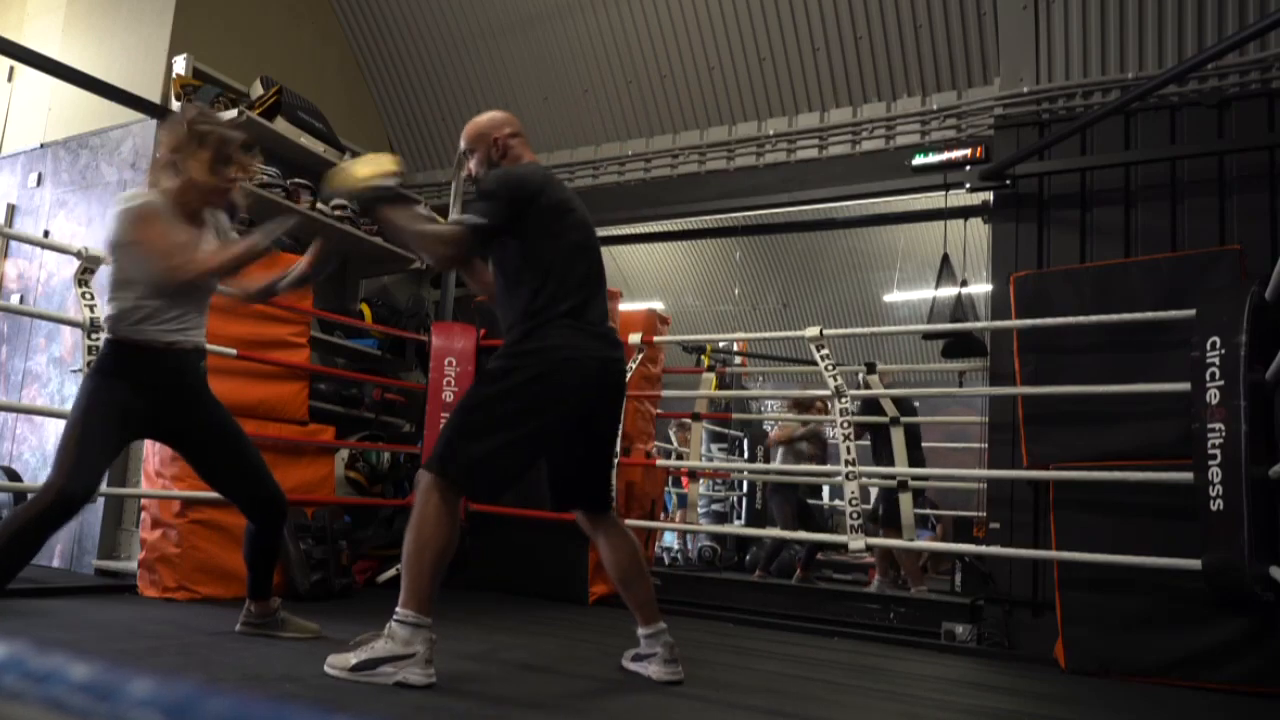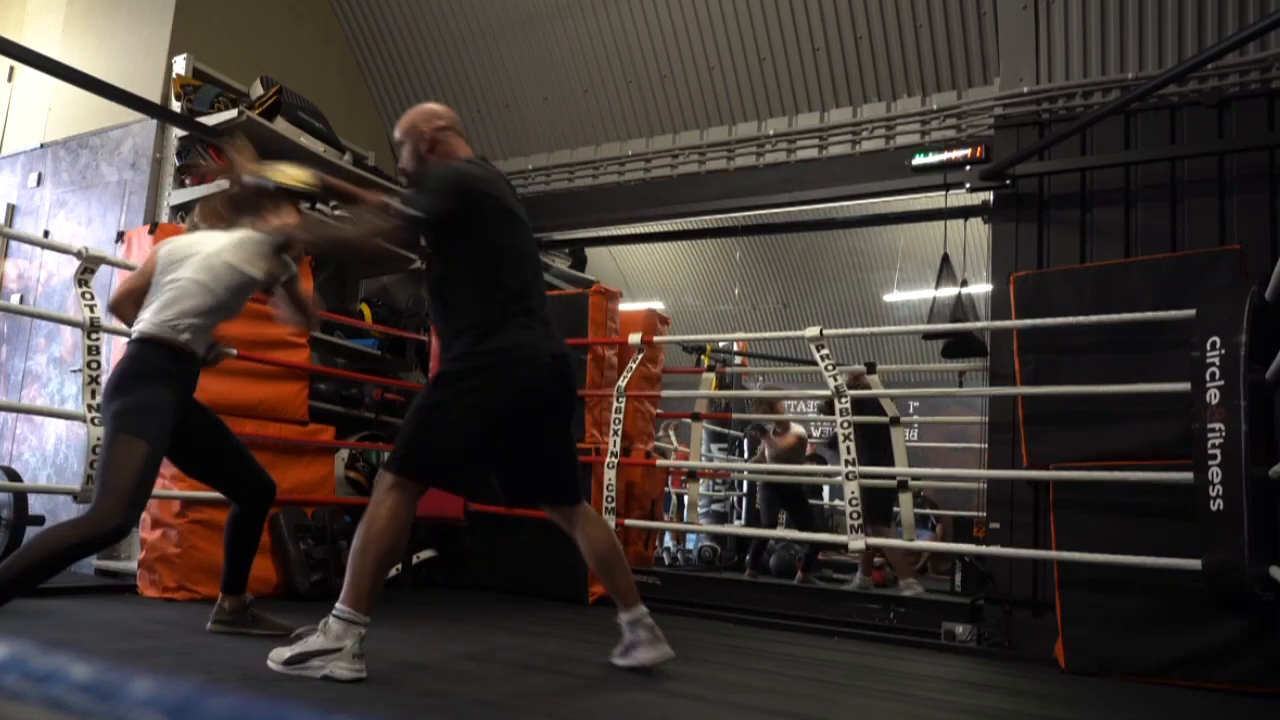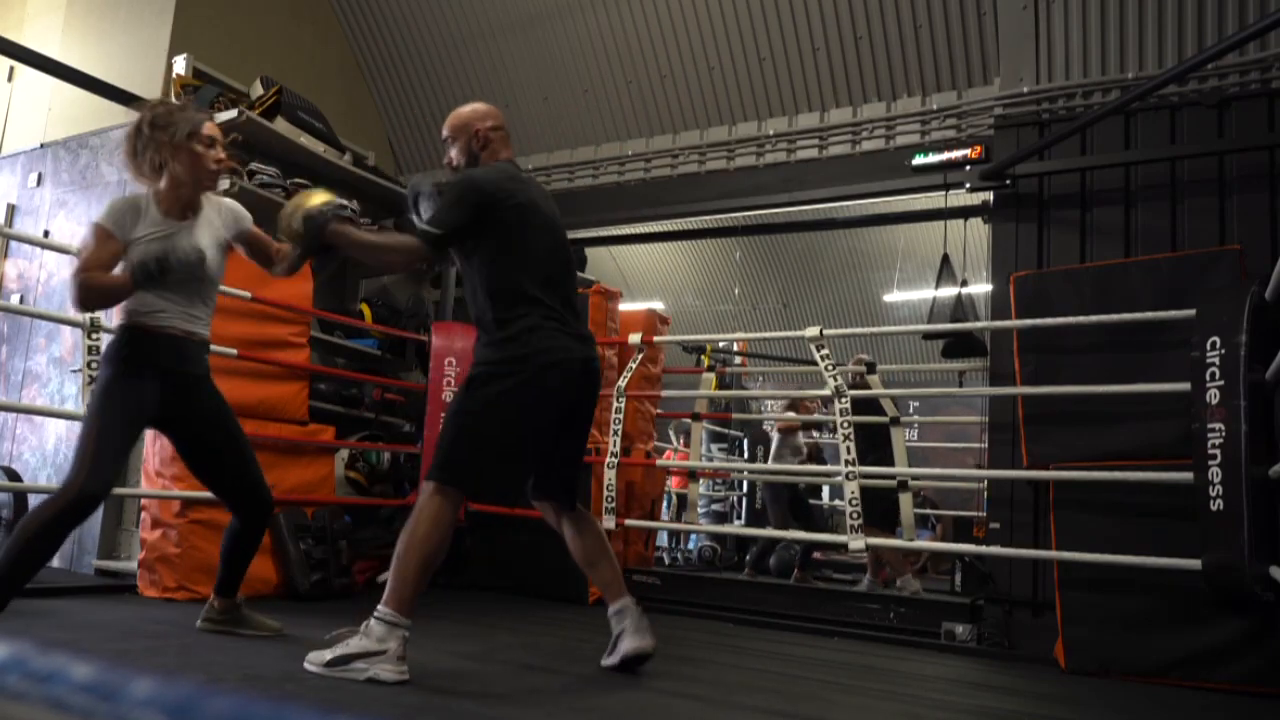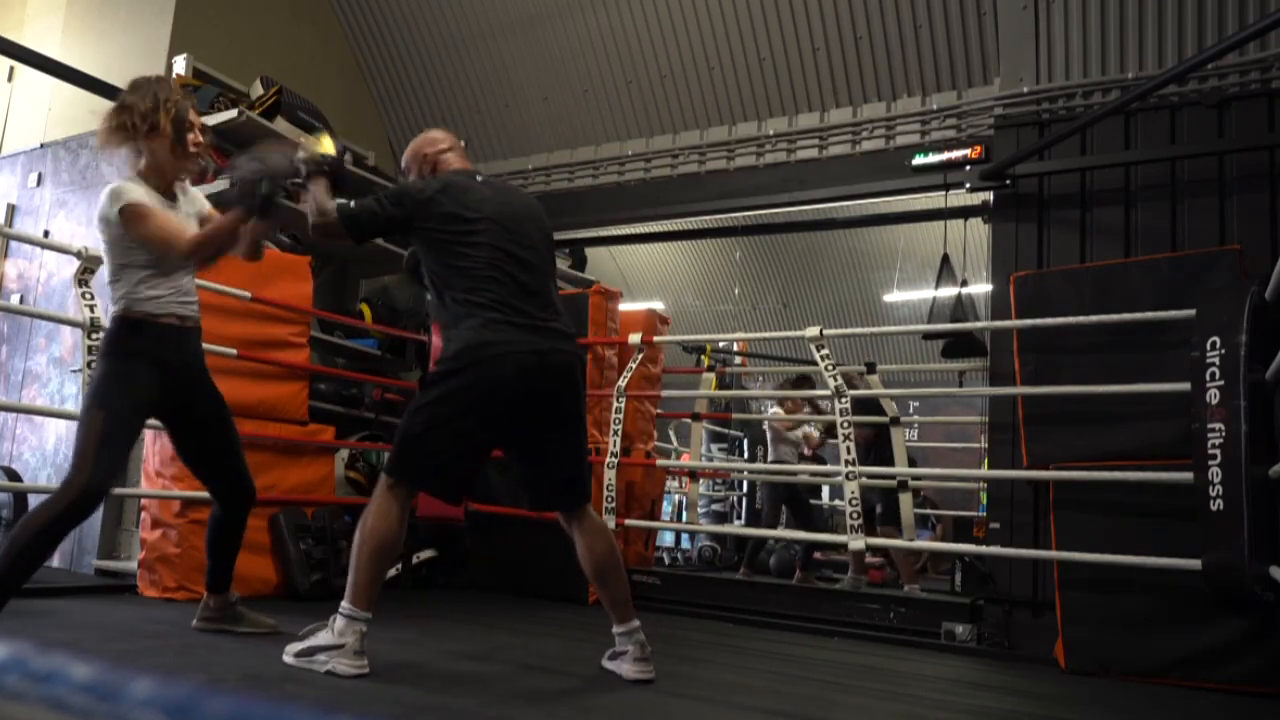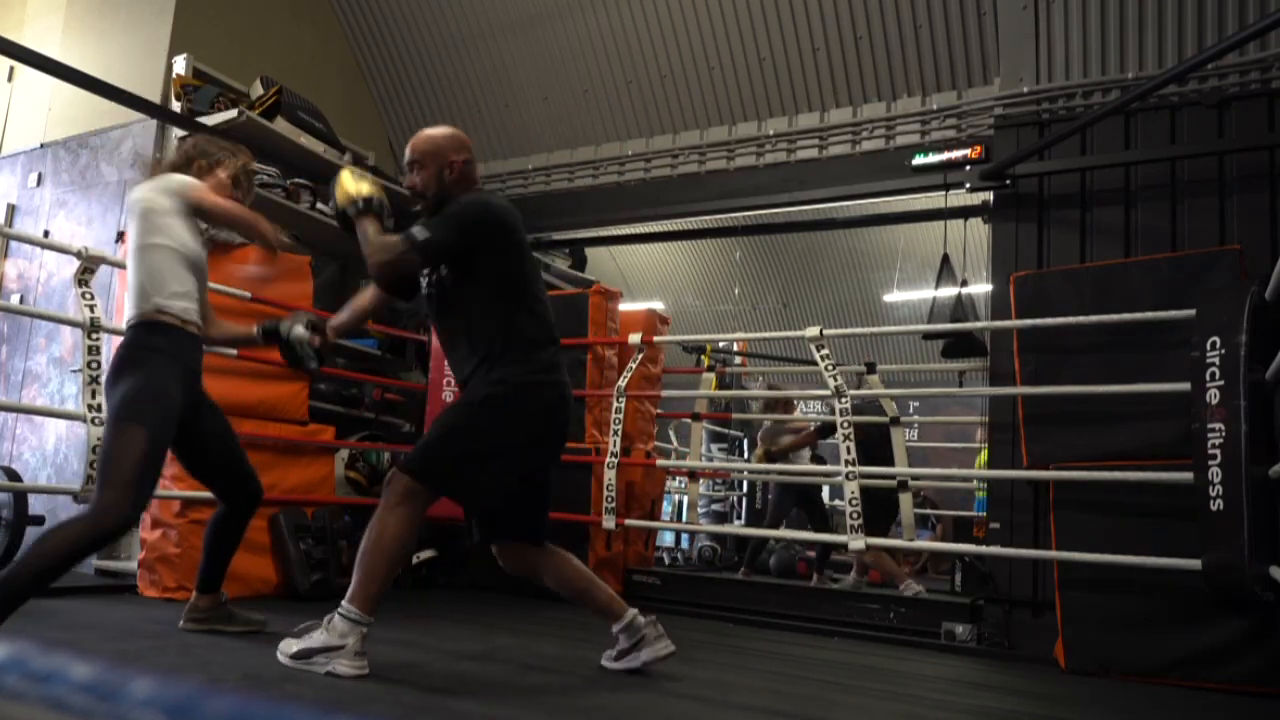
dt=1s
person 1, frame 1
left shoulder: (513, 186)
right shoulder: (557, 199)
left elbow: (448, 246)
left wrist: (384, 204)
right wrist: (466, 261)
left hip: (544, 362)
right hip: (601, 366)
left knee: (438, 483)
right knee: (595, 513)
left ankle: (407, 643)
right ankle: (657, 645)
person 1, frame 2
left shoulder: (455, 178)
right shoulder: (483, 182)
left elbow: (376, 228)
left hip: (490, 365)
right hip: (543, 364)
left knee: (398, 485)
right knee: (566, 505)
left ankle: (340, 637)
right ankle: (640, 629)
person 1, frame 3
left shoulder: (481, 186)
right shoulder: (531, 196)
left elbow: (412, 253)
left wrist: (330, 232)
left hip: (523, 363)
right hip: (575, 364)
left knee: (441, 491)
right knee: (558, 503)
left ankle: (383, 641)
right ankle: (630, 625)
person 1, frame 4
left shoulder: (423, 197)
right shoulder: (527, 205)
left elbow: (324, 222)
left wrist: (318, 179)
left hip: (485, 362)
right hip: (557, 362)
left knee: (395, 488)
right knee: (574, 509)
left ankle: (346, 638)
right ankle: (631, 645)
person 1, frame 5
left shoulder: (479, 214)
right shoulder: (447, 228)
left elbow: (383, 262)
right elbow: (379, 292)
left wrist: (362, 215)
right wrist: (320, 334)
left hip: (518, 395)
right hip: (521, 401)
left knee: (404, 489)
right knee: (517, 549)
left ankle: (344, 638)
right ankle: (636, 630)
person 2, frame 1
left shoulder: (216, 221)
right shoulder: (138, 210)
right elbow: (185, 270)
left wrist: (280, 282)
right wrist: (260, 239)
left hip: (187, 384)
right hip: (123, 376)
left knee: (269, 503)
right knee: (65, 494)
left ankle: (261, 607)
person 2, frame 2
left shoulder: (184, 242)
right shoulder: (268, 246)
left elbow: (120, 304)
right elbow: (303, 312)
left hip: (164, 383)
right hip: (147, 387)
left knee: (256, 490)
right knee: (112, 522)
left ankle: (233, 605)
person 2, frame 3
left shoulder: (225, 212)
right shoulder: (125, 210)
left elbow: (280, 261)
right elbow: (85, 293)
right wrist: (139, 273)
left hip: (191, 374)
right hip: (134, 366)
left knee: (254, 501)
right knee: (81, 492)
left ankle: (224, 605)
person 2, frame 4
left shoulder: (188, 196)
right shoulder: (125, 194)
left elbow: (249, 250)
right elbow: (191, 250)
left wrist: (255, 213)
right wrist: (244, 202)
left hip: (185, 362)
right hip: (133, 354)
left knee: (237, 492)
right knee: (85, 493)
left ankle: (218, 601)
person 2, frame 5
left shoulder: (188, 239)
right shoulder: (158, 191)
left elbow: (209, 327)
right elbow: (249, 222)
left wrist: (269, 330)
right wrist: (272, 238)
left hip: (180, 376)
right hip: (151, 364)
left knee: (244, 493)
right knee: (114, 515)
left ankle: (205, 603)
person 3, frame 1
left shoulder: (875, 399)
right shoulder: (901, 399)
left elbow: (857, 431)
left knee: (892, 531)
right knee: (878, 524)
left ankle: (919, 590)
right ankle: (880, 584)
person 3, frame 2
left shoulder: (858, 399)
right shoulder: (882, 400)
left knee: (879, 527)
right knee: (867, 525)
left ankle: (910, 584)
right ankle: (864, 578)
person 3, frame 3
left shoulder: (855, 395)
left hip: (876, 470)
right hip: (891, 469)
left knee: (875, 530)
right knee: (874, 528)
left ankle: (907, 582)
right ankle: (872, 581)
person 3, frame 4
left shoulder: (865, 402)
right shoulder: (863, 401)
left elbow: (863, 435)
left knee: (888, 530)
left ankle: (912, 588)
right ankle: (855, 578)
person 3, frame 5
left shoulder: (850, 412)
left elbow: (810, 437)
left wrist: (772, 452)
left hip: (873, 486)
left knee: (867, 546)
right knee: (862, 534)
left ankle: (909, 587)
right ankle: (857, 578)
person 4, frame 1
left shoulder: (812, 433)
right shoulder: (790, 425)
left elbow: (822, 459)
right elbow: (772, 442)
left wrist: (820, 441)
right wrist: (803, 433)
left hip: (794, 489)
right hip: (780, 487)
left knee: (819, 532)
right knee: (788, 531)
left ankle: (803, 574)
right ankle: (760, 574)
person 4, frame 2
left shoulder: (797, 432)
right shoulder: (768, 430)
left elbow: (780, 450)
left wrist: (766, 435)
right wrist: (756, 460)
left hip: (794, 488)
right hip: (772, 486)
left knee: (814, 532)
right knee: (767, 526)
left ankle: (804, 574)
right ankle: (750, 572)
person 4, frame 3
left shoulder: (802, 431)
right shoulder: (790, 418)
right elbow: (782, 428)
left wrist: (810, 453)
left hip: (792, 484)
right hip: (775, 482)
left knee: (814, 528)
right knee: (780, 529)
left ankle: (800, 573)
right ankle: (750, 571)
person 4, frame 4
left shoulder: (800, 425)
right shoulder: (776, 413)
left elbow: (814, 444)
right elbow: (787, 426)
right wrist: (805, 413)
left hip: (793, 479)
left knee: (812, 527)
right knee: (769, 525)
left ankle: (802, 573)
right ankle: (745, 570)
person 4, frame 5
left shoulder: (795, 419)
right shoulder: (767, 430)
left elbow: (804, 426)
right elbow: (759, 458)
right wrist: (765, 453)
left hip: (807, 481)
right hip: (785, 483)
left knee: (825, 531)
right knee: (770, 525)
left ankle: (819, 576)
right ankle: (745, 571)
